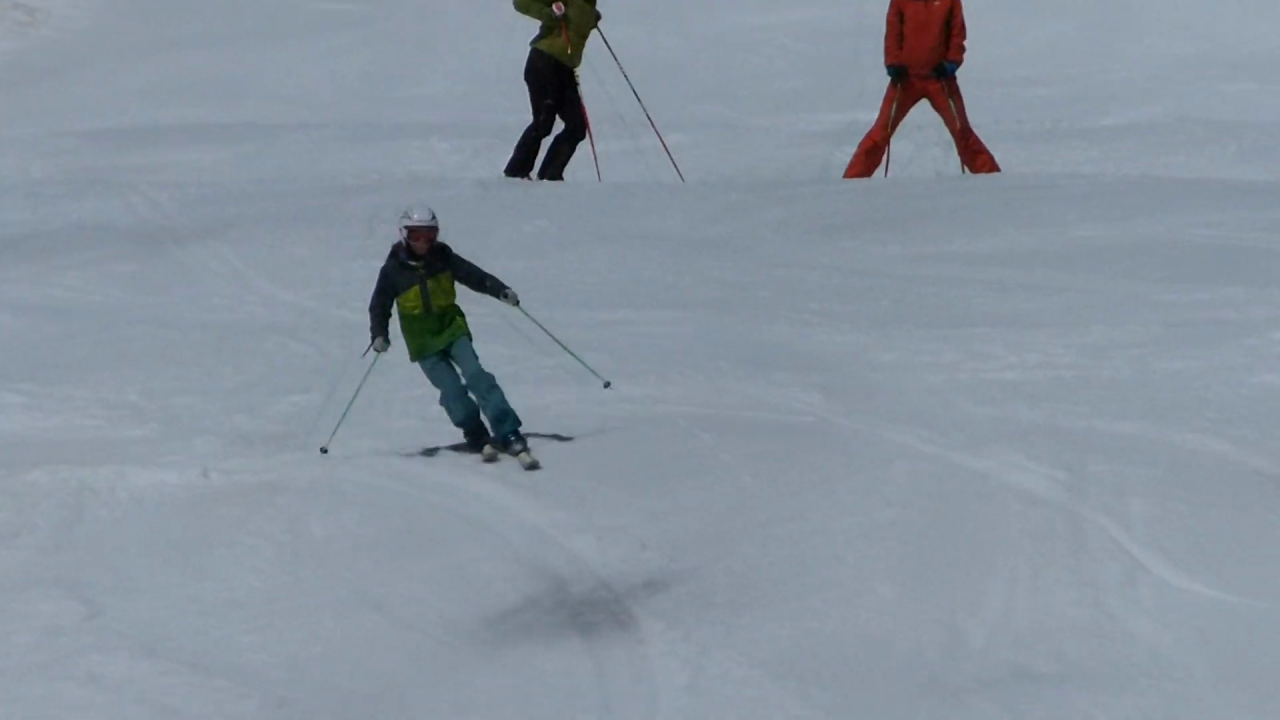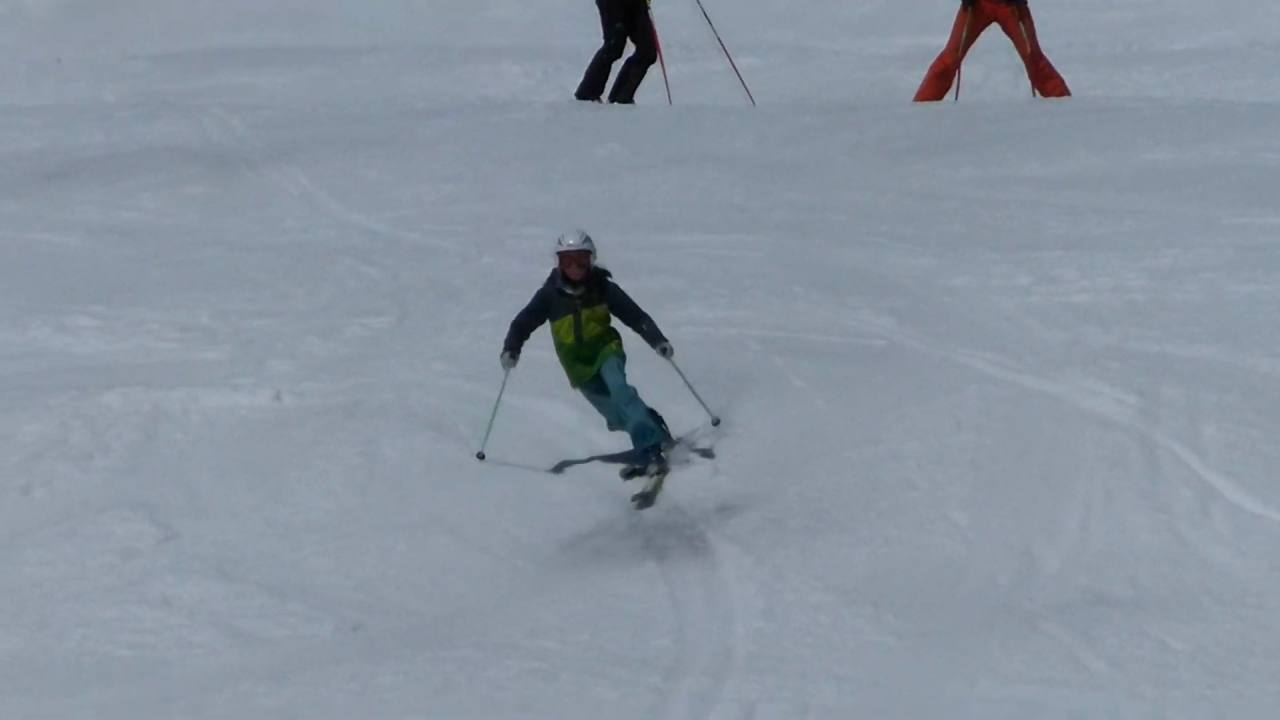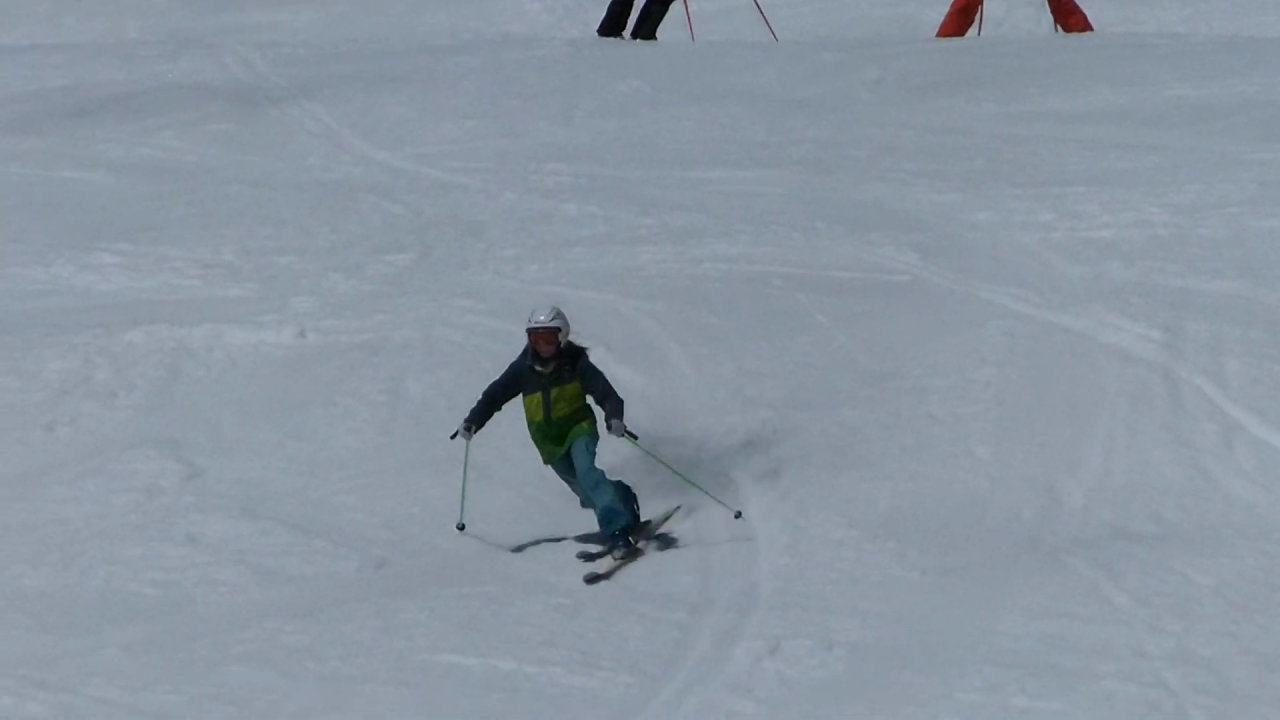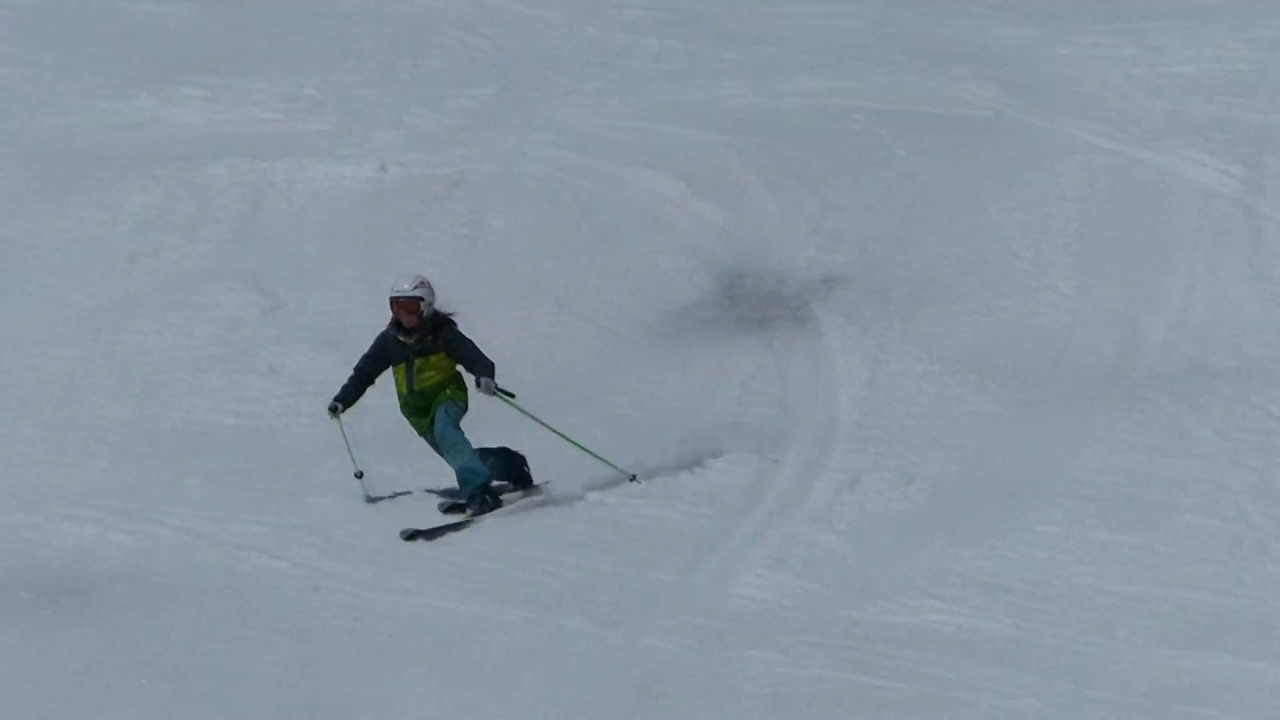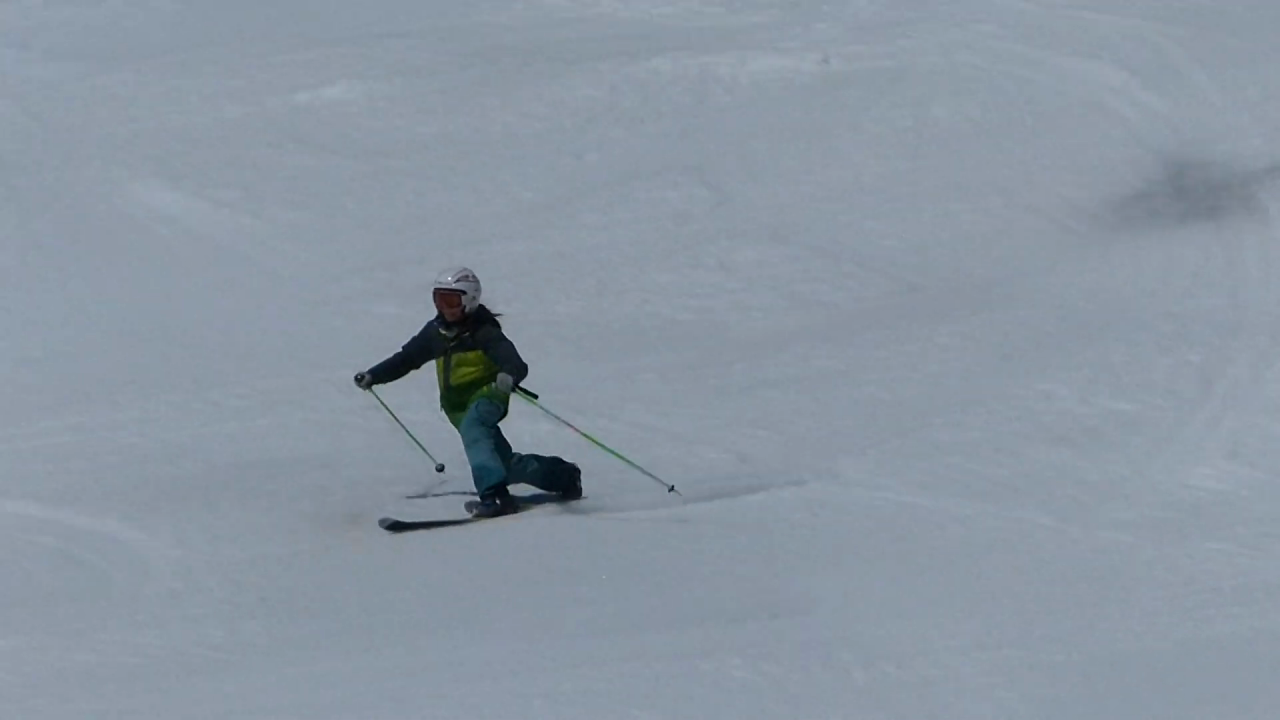
dt=0.4s
person 1, frame 1
left shoulder: (444, 259)
right shoulder: (393, 269)
left elbow: (477, 276)
right elbow: (379, 306)
left wrist: (503, 291)
right wrist: (379, 335)
left hip: (451, 326)
right hip: (421, 338)
left knee: (475, 374)
right knee: (453, 391)
left ankle: (508, 431)
right ankle: (474, 430)
person 1, frame 2
left shoulder: (603, 288)
right shoulder: (550, 293)
left elbow: (635, 316)
right elbow: (524, 322)
left wrist: (657, 341)
right wrist: (511, 348)
left hip: (606, 349)
right hip: (578, 364)
left knee: (618, 387)
right knee: (618, 416)
left ankle: (650, 450)
right ankle: (648, 420)
person 1, frame 3
left shoulder: (576, 364)
right shoulder: (522, 369)
left elbow: (606, 394)
right elbow: (493, 396)
left wrist: (614, 418)
right wrist: (472, 422)
left hip: (578, 426)
right hip: (548, 439)
left knee: (585, 468)
right knee: (591, 493)
left ankle: (616, 533)
right ankle: (622, 499)
person 1, frame 4
left shoulder: (442, 334)
right shoulder: (388, 340)
left elbow: (477, 360)
right elbow: (363, 372)
left wrist: (485, 378)
right wrist: (340, 401)
left hip: (447, 395)
right hip: (415, 407)
left knee: (445, 433)
right knee: (460, 458)
left ankle: (480, 493)
person 1, frame 5
left shoulder: (484, 331)
right shoulder: (435, 331)
left elbow: (515, 363)
right elbow: (407, 358)
left wrist: (511, 378)
right wrist: (373, 374)
left hip: (487, 393)
right hip: (457, 404)
left knee: (471, 428)
right knee: (506, 464)
left ankle: (495, 494)
right ankle: (562, 475)
